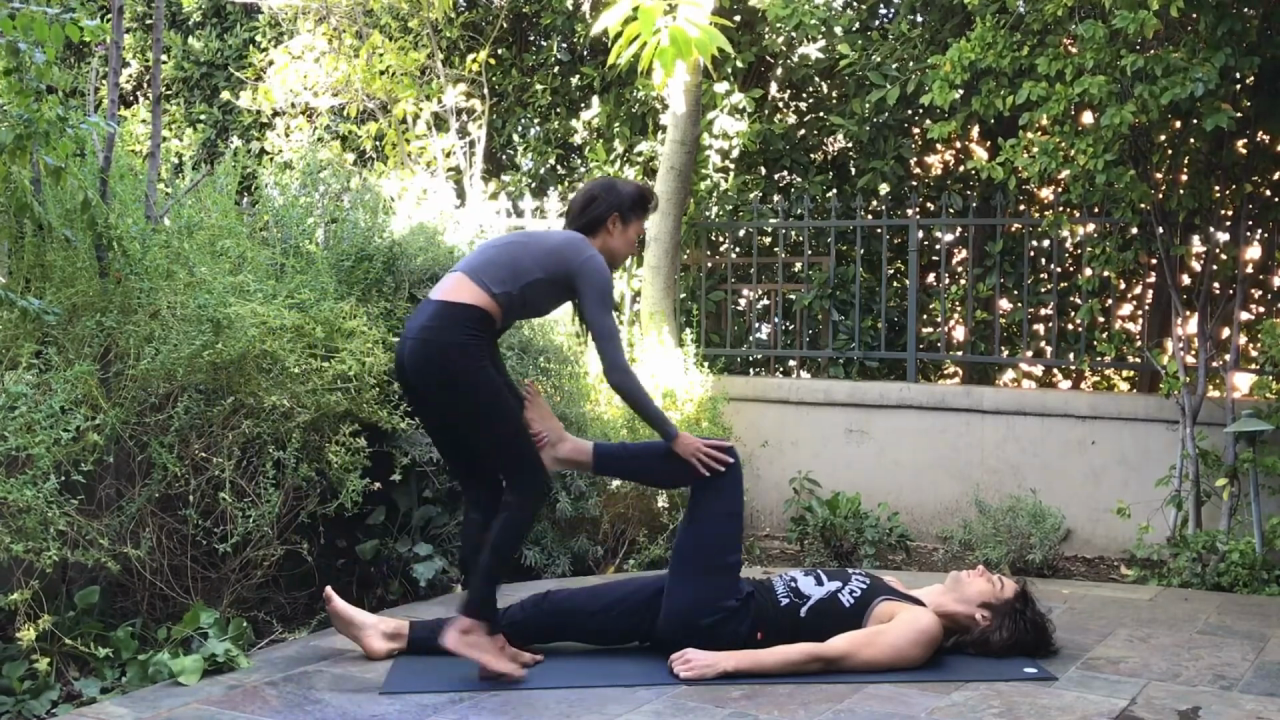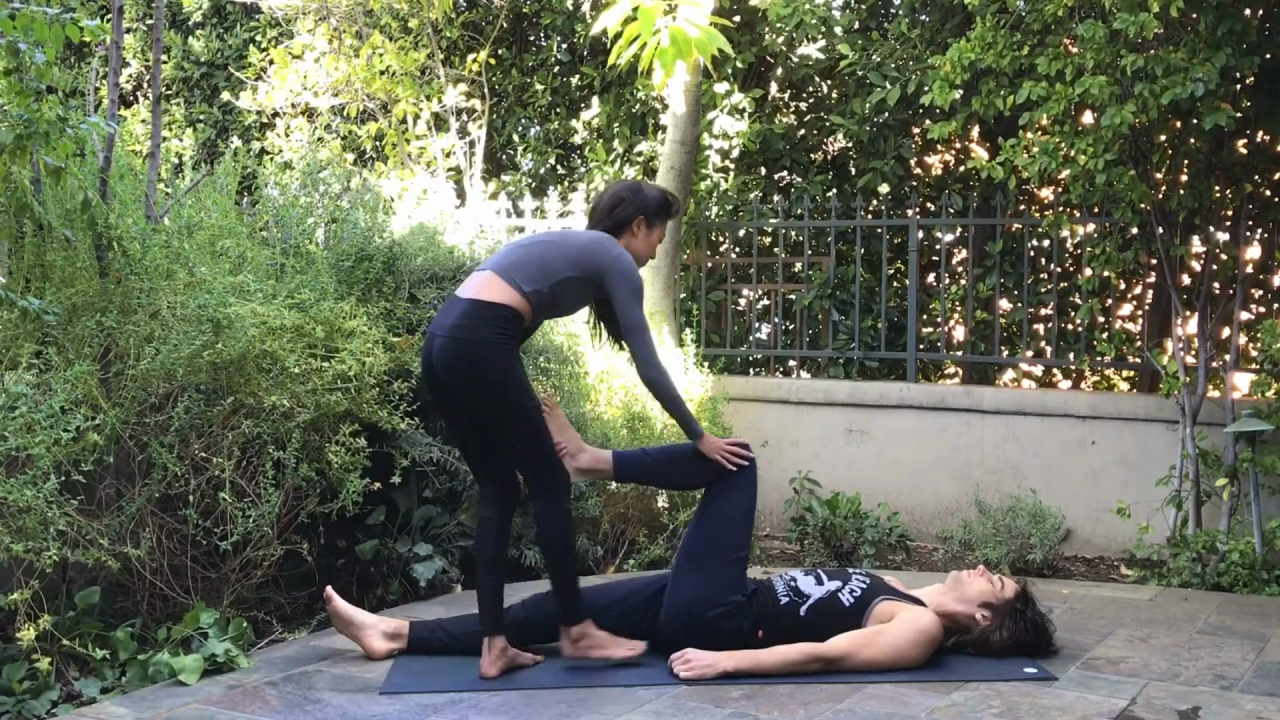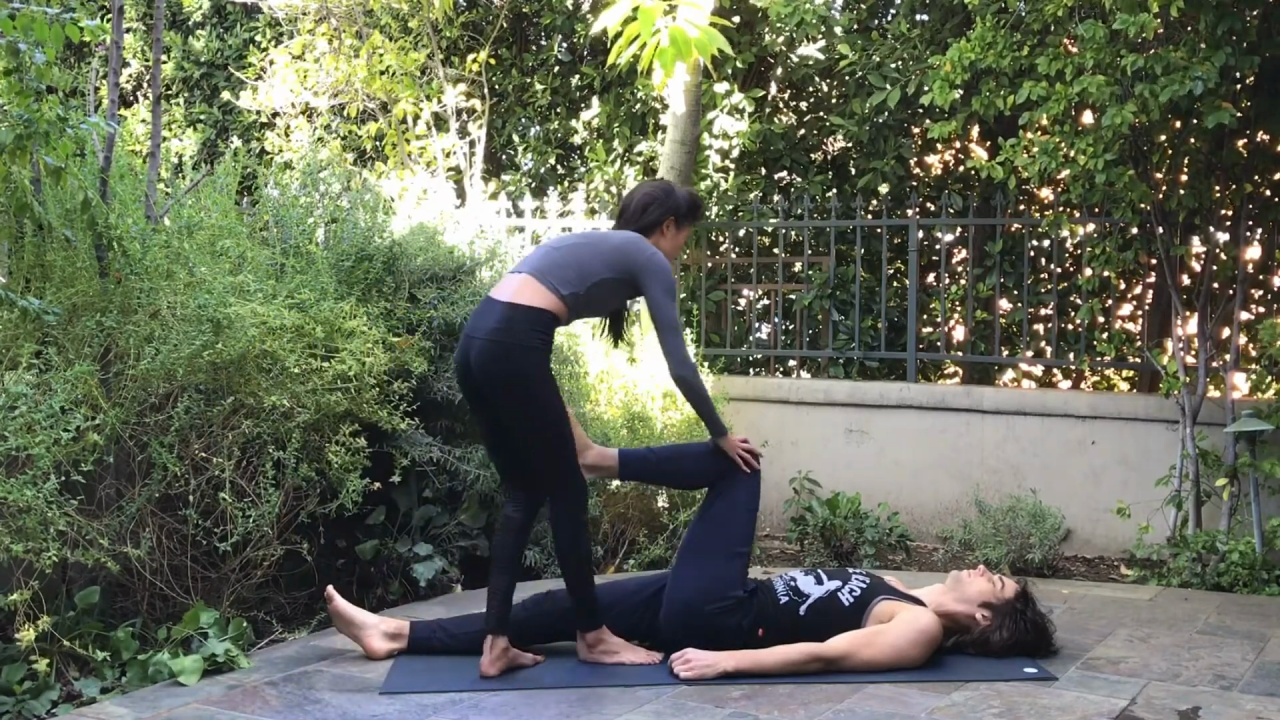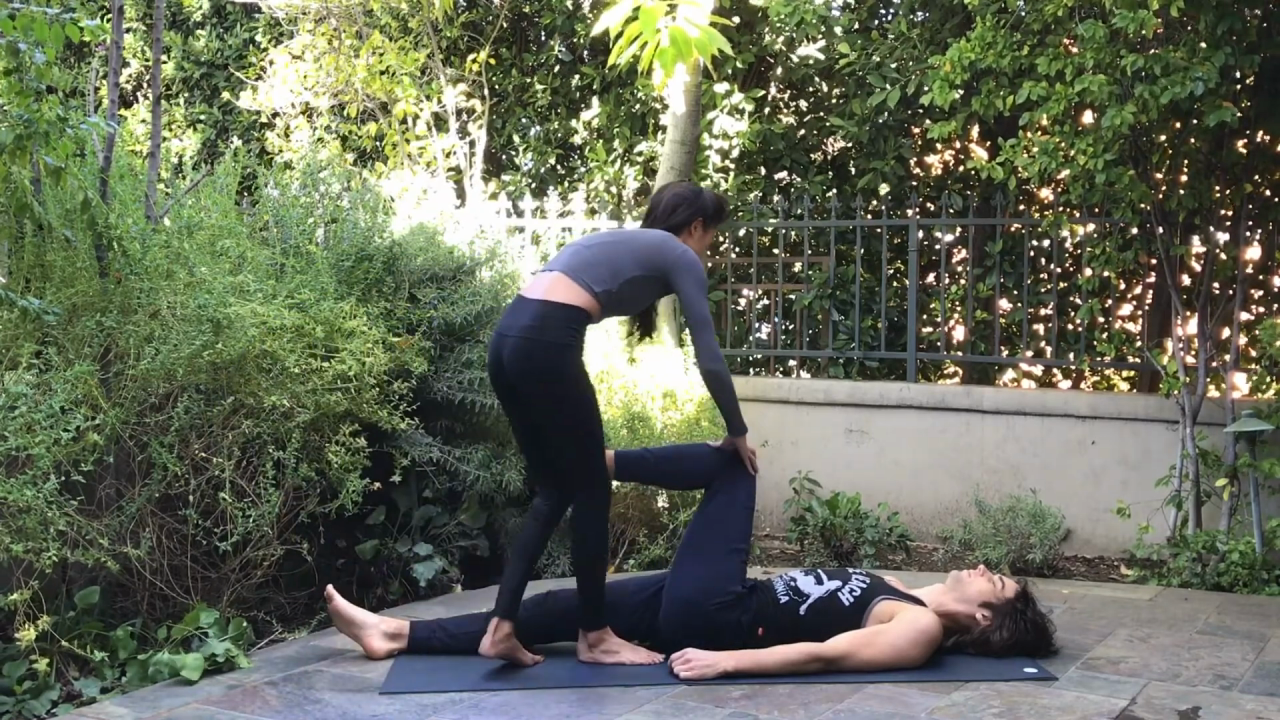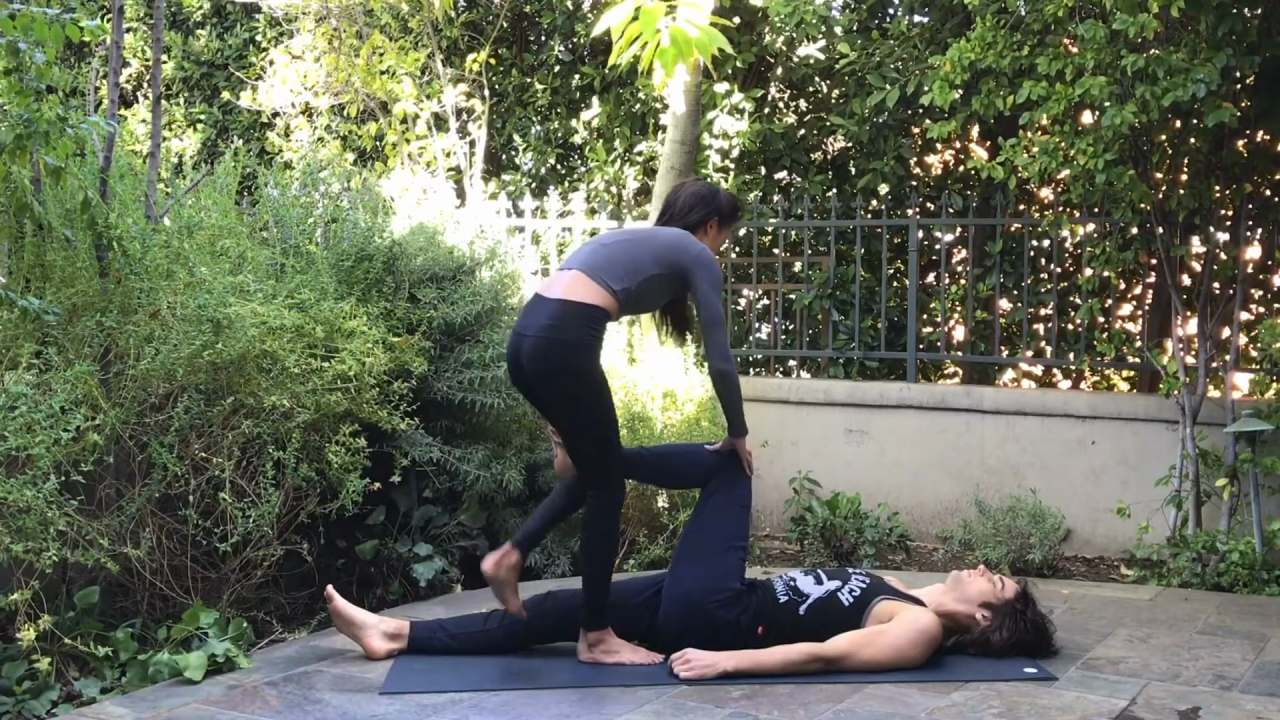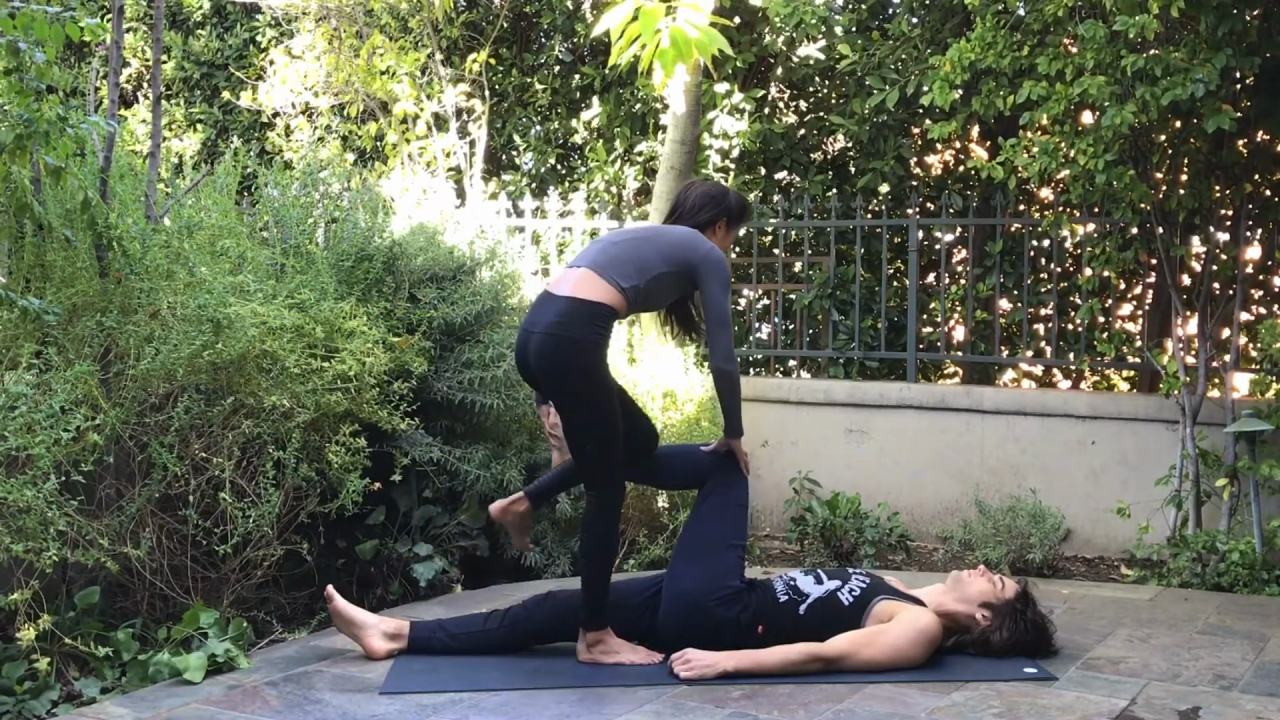
dt=0.2s
person 1, frame 1
left shoulder: (919, 630)
right shoulder: (901, 595)
left elbow: (825, 654)
left wrist: (723, 662)
left hip: (716, 624)
right hip: (705, 609)
left knee: (715, 464)
right knee: (554, 609)
left ankle: (574, 453)
right ankle: (395, 631)
person 1, frame 2
left shoulder: (919, 629)
right shoulder: (902, 595)
left elbow: (825, 652)
left wrist: (725, 661)
left hip: (715, 620)
right hip: (702, 606)
left knee: (732, 461)
right knee: (558, 605)
left ankle: (591, 461)
right ankle: (397, 634)
person 1, frame 3
left shoulder: (919, 631)
right shoulder: (902, 594)
left elbow: (823, 654)
left wrist: (723, 663)
left hip: (714, 620)
right hip: (705, 610)
left knee: (735, 464)
right knee: (559, 609)
left ankle: (596, 461)
right ankle: (398, 633)
person 1, frame 4
left shoulder: (921, 629)
right shoulder: (899, 594)
left elbow: (825, 653)
left wrist: (723, 663)
left hip: (715, 618)
right hip: (703, 607)
left knee: (733, 465)
right knee: (561, 607)
left ankle: (594, 461)
right ankle: (399, 634)
person 1, frame 5
left shoulder: (920, 630)
right shoulder: (899, 593)
left elbow: (824, 653)
left wrist: (722, 663)
left hip: (716, 618)
right hip: (706, 607)
left knee: (727, 466)
right knee: (559, 608)
right ankle: (398, 634)
person 1, frame 6
left shoulder: (919, 629)
right shoulder: (899, 594)
left elbow: (825, 652)
left wrist: (725, 663)
left hip: (714, 616)
right hip: (705, 606)
left knee: (723, 466)
right knee: (560, 609)
right ankle: (398, 633)
person 2, frame 1
left shoulder: (550, 249)
right shoulder: (586, 261)
right elbow: (617, 371)
left wrist: (522, 405)
right wrist: (674, 437)
left hip: (418, 346)
right hip: (448, 351)
left knee: (483, 494)
right knee: (529, 485)
left ankle: (485, 634)
right ankle: (470, 622)
person 2, frame 2
left shoulder: (572, 248)
right shoulder: (616, 260)
right elbow: (649, 368)
left wrist: (533, 413)
right wrist: (698, 437)
left hip: (442, 342)
right hip: (477, 348)
left knee: (499, 492)
right knee: (550, 486)
left ankle: (495, 644)
right ankle: (576, 629)
person 2, frame 3
left shoulder: (594, 246)
right shoulder: (649, 260)
right elbow: (680, 366)
left wrist: (550, 417)
right wrist: (721, 436)
left hip: (476, 342)
right hip: (512, 350)
left knee: (524, 494)
right knee: (566, 493)
left ankle: (496, 644)
right ankle: (592, 635)
person 2, frame 4
left shoulder: (619, 242)
right shoulder: (680, 257)
right elbow: (710, 361)
right wrist: (737, 434)
left hip: (507, 338)
right hip: (545, 347)
left knee: (554, 489)
right knee: (591, 491)
left ankle: (503, 626)
right ankle: (594, 635)
person 2, frame 5
left shoulder: (632, 240)
right shoulder: (698, 255)
right elbow: (720, 360)
right wrist: (737, 434)
left hip: (526, 337)
right hip: (563, 346)
left knee: (601, 471)
right knee: (607, 488)
left ankle: (511, 553)
right ankle: (595, 636)
person 2, frame 6
left shoulder: (641, 237)
right shoulder: (706, 254)
right elbow: (722, 359)
left wrist: (551, 402)
right wrist: (733, 434)
left hip: (534, 333)
right hip: (569, 343)
left knee: (637, 438)
right knee: (606, 488)
left ankle: (524, 503)
right ankle: (594, 636)
